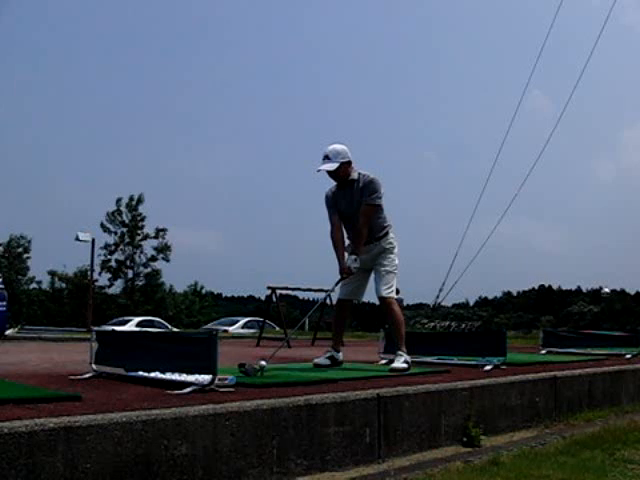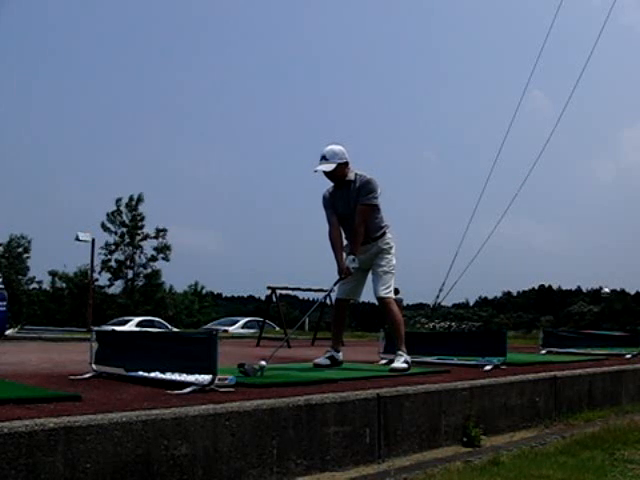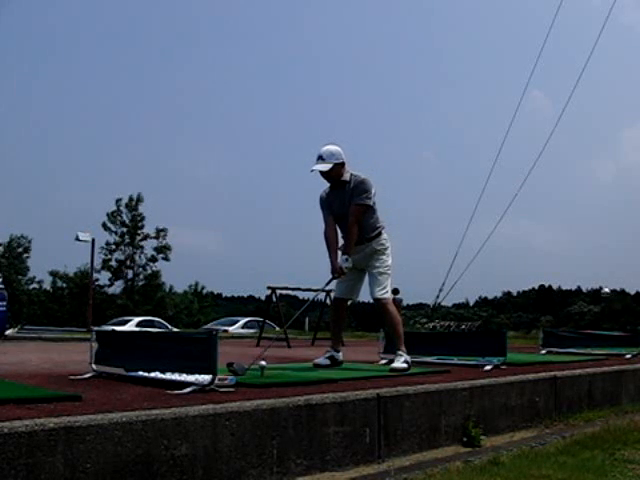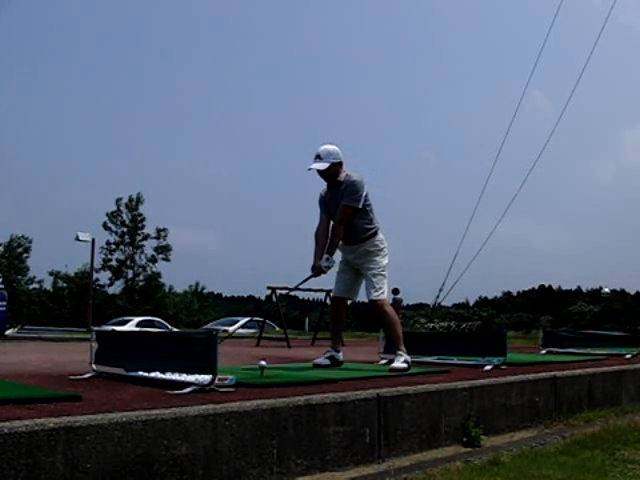
dt=1s
person 1, frame 1
left shoulder: (370, 183)
right shoulder: (331, 195)
left elbow: (364, 223)
right elbow: (336, 229)
left wrist: (355, 256)
right wrist: (342, 261)
left hip: (381, 245)
right hip: (356, 249)
left knee: (386, 297)
right knee: (343, 300)
left ankle: (402, 353)
right ankle: (335, 352)
person 1, frame 2
left shoulder: (367, 183)
right shoulder: (329, 196)
left elbow: (360, 223)
right elbow: (334, 229)
left wrist: (353, 257)
right wrist: (340, 262)
left hip: (379, 245)
right hip: (354, 249)
left knee: (385, 297)
right knee: (341, 300)
left ankle: (402, 353)
right ankle: (335, 352)
person 1, frame 3
left shoulder: (361, 184)
right shoulder: (326, 196)
left elbow: (353, 223)
right elbow: (330, 229)
left wrist: (346, 257)
right wrist: (334, 261)
left hip: (375, 246)
right hip: (351, 250)
left knee: (382, 299)
right knee: (338, 300)
left ankle: (402, 353)
right ankle: (335, 352)
person 1, frame 4
left shoulder: (354, 184)
right shoulder: (325, 194)
left elbow: (340, 224)
right elbow: (323, 227)
left wrist: (328, 257)
right wrist: (318, 258)
left hip: (370, 247)
right hip: (349, 250)
left knee: (378, 300)
right knee: (337, 300)
left ankle: (402, 353)
right ankle: (335, 352)
